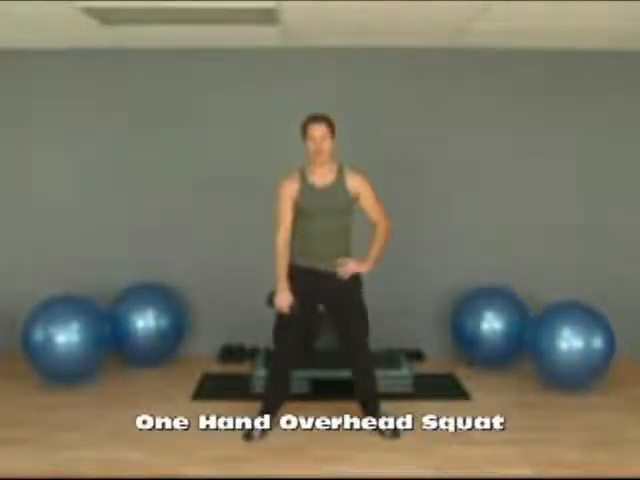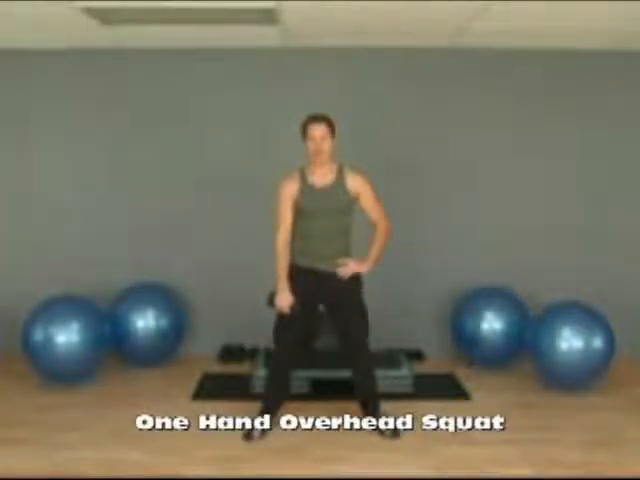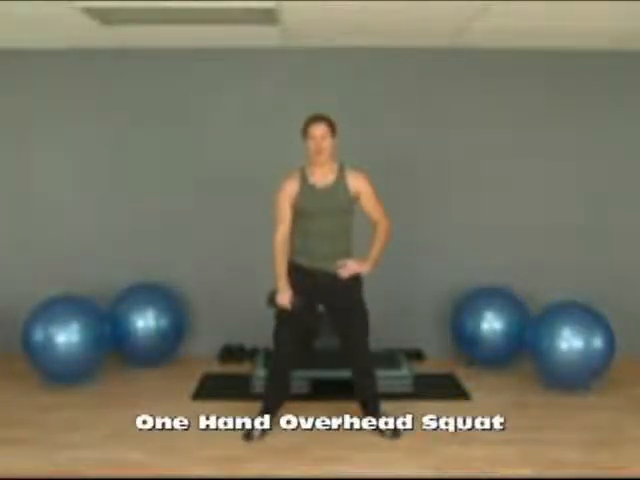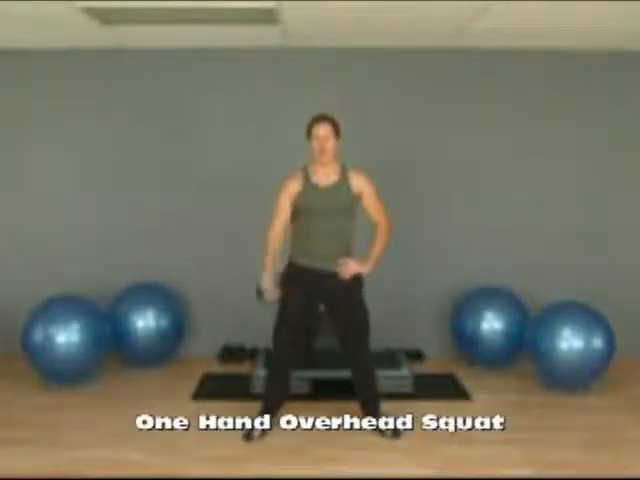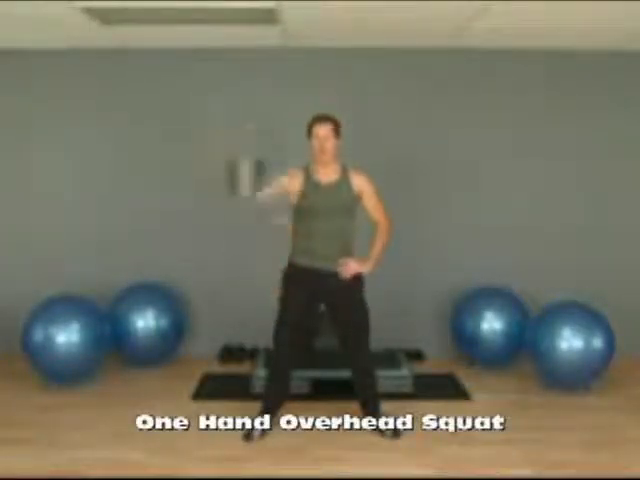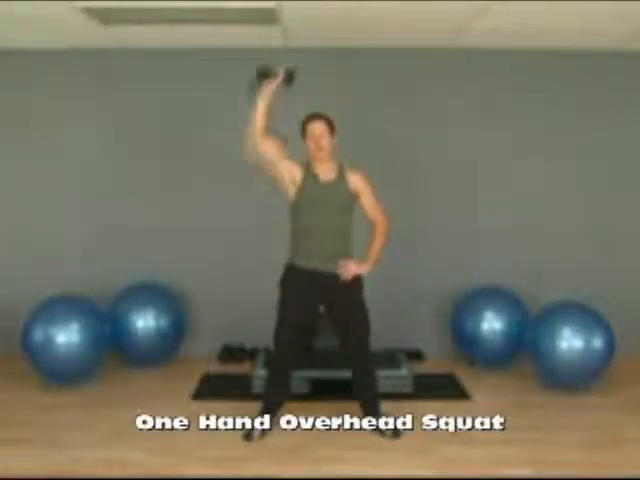
dt=0.3s
person 1, frame 1
left shoulder: (354, 181)
right shoulder: (291, 184)
left elbow: (383, 223)
right elbow: (283, 236)
left wrist: (368, 263)
right wrist: (282, 286)
left hip: (341, 276)
right hip: (301, 275)
left knee: (358, 347)
right knee: (285, 349)
left ankle: (373, 414)
right ankle: (266, 416)
person 1, frame 2
left shoulder: (354, 181)
right shoulder: (291, 185)
left elbow: (382, 223)
right elbow: (283, 236)
left wrist: (368, 263)
right wrist: (282, 287)
left hip: (341, 277)
right hip: (301, 276)
left knee: (359, 347)
right knee: (285, 348)
left ankle: (374, 414)
right ankle: (266, 415)
person 1, frame 3
left shoulder: (355, 180)
right shoulder: (292, 184)
left elbow: (383, 222)
right elbow: (281, 235)
left wrist: (368, 263)
right wrist: (282, 284)
left hip: (341, 277)
right hip: (301, 275)
left knee: (358, 347)
right knee: (284, 348)
left ankle: (374, 413)
right ankle: (266, 415)
person 1, frame 4
left shoulder: (357, 181)
right shoulder: (295, 183)
left elbow: (383, 223)
right elbow: (277, 229)
left wrist: (368, 264)
right wrist: (269, 272)
left hip: (342, 277)
right hip: (301, 275)
left knee: (358, 347)
right knee: (284, 347)
left ankle: (373, 413)
right ankle: (266, 415)
person 1, frame 5
left shoulder: (357, 181)
right shoulder: (295, 179)
left elbow: (383, 222)
right elbow: (261, 198)
left wrist: (368, 263)
right wrist: (255, 193)
left hip: (343, 277)
right hip: (301, 275)
left knee: (358, 347)
right knee: (285, 347)
left ankle: (373, 414)
right ankle: (266, 415)
person 1, frame 6
left shoulder: (354, 179)
right shoulder: (294, 175)
left elbow: (381, 222)
right elbow: (258, 141)
left wrist: (368, 264)
right wrist: (267, 93)
left hip: (342, 278)
right hip: (300, 277)
left knee: (359, 348)
right knee: (285, 349)
left ankle: (373, 414)
right ankle: (266, 415)
